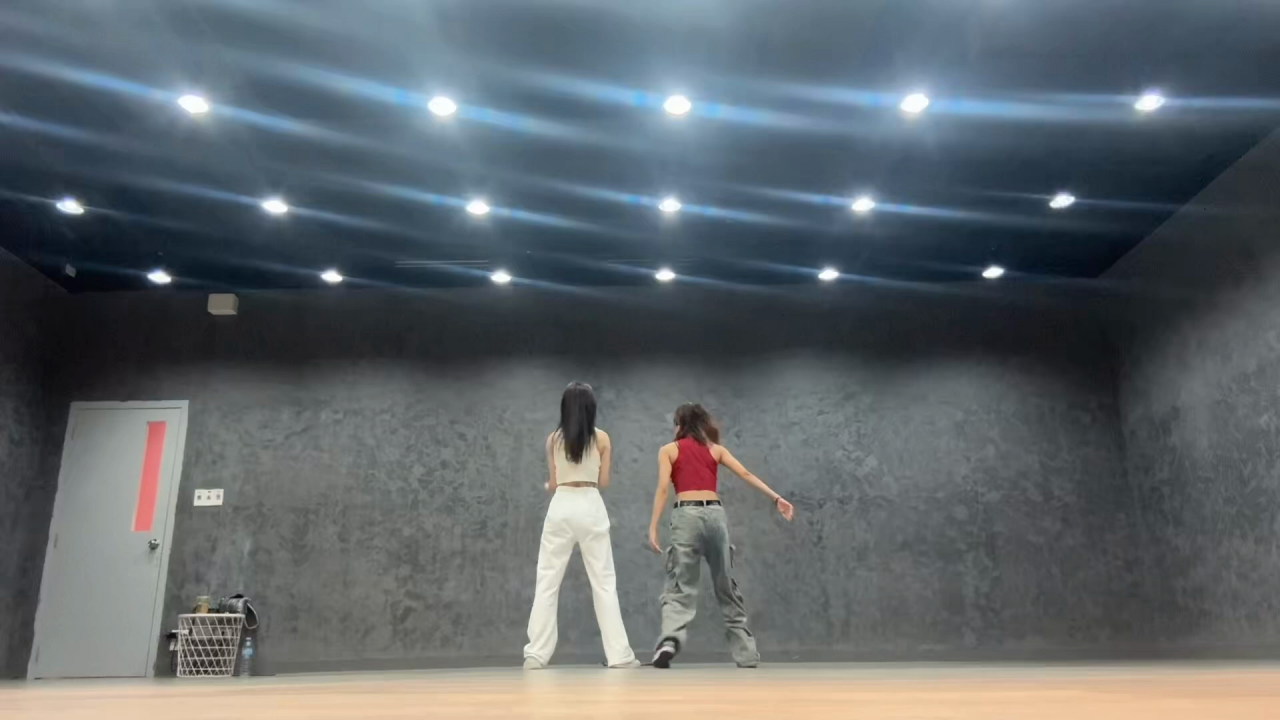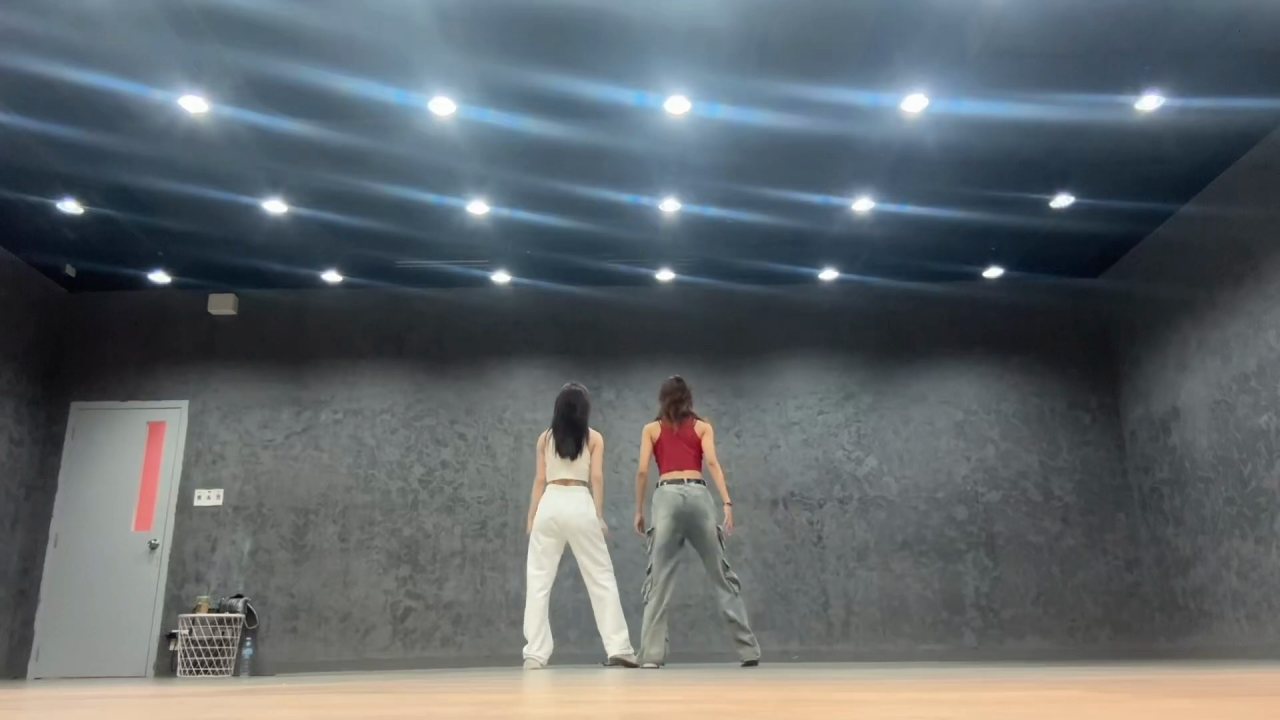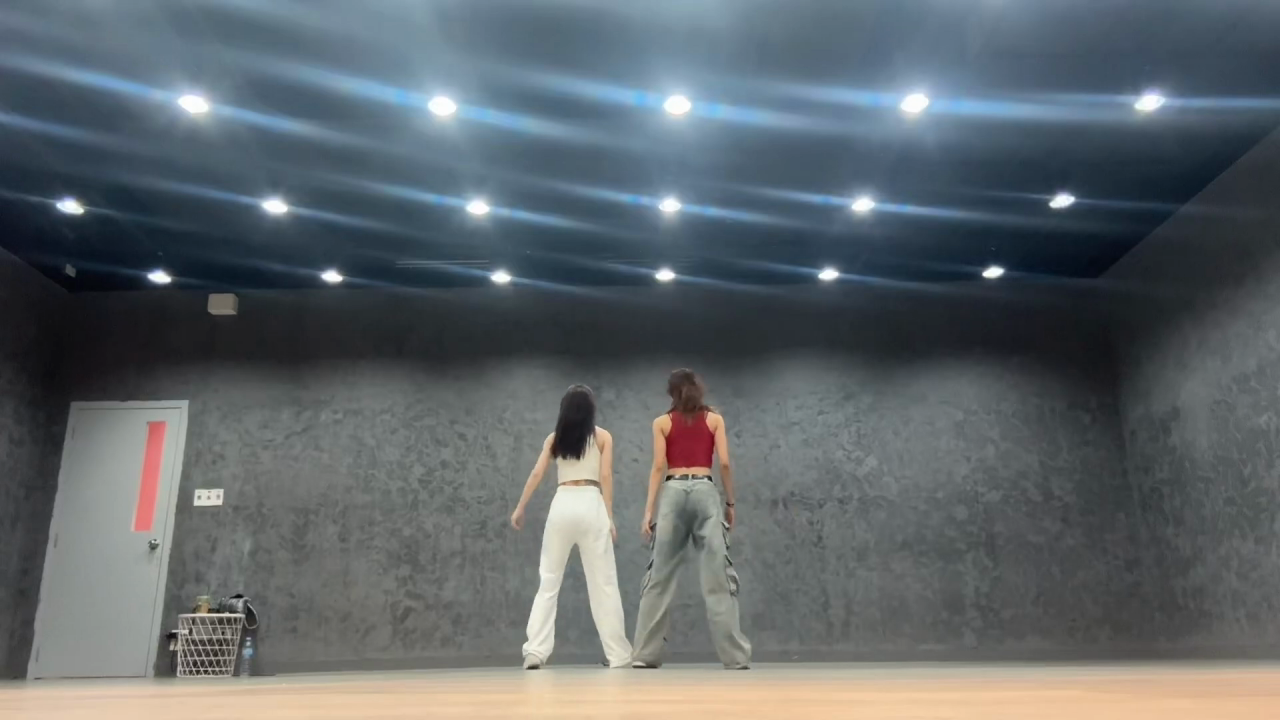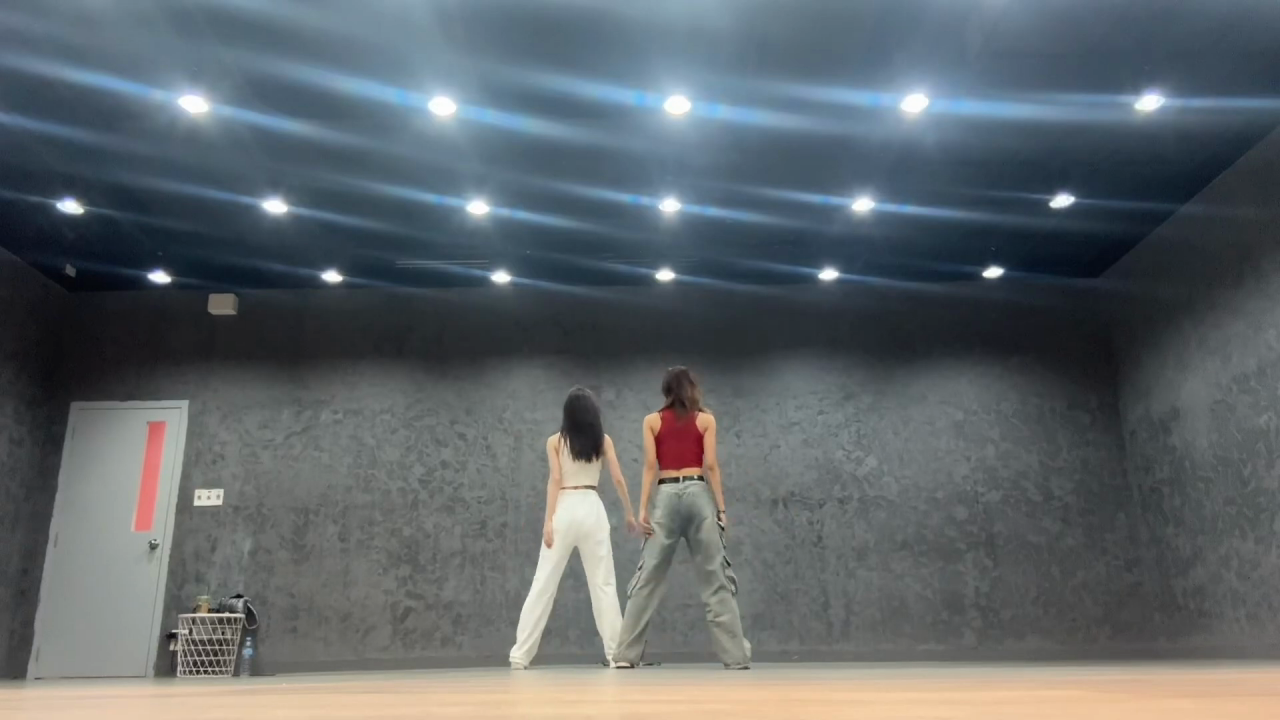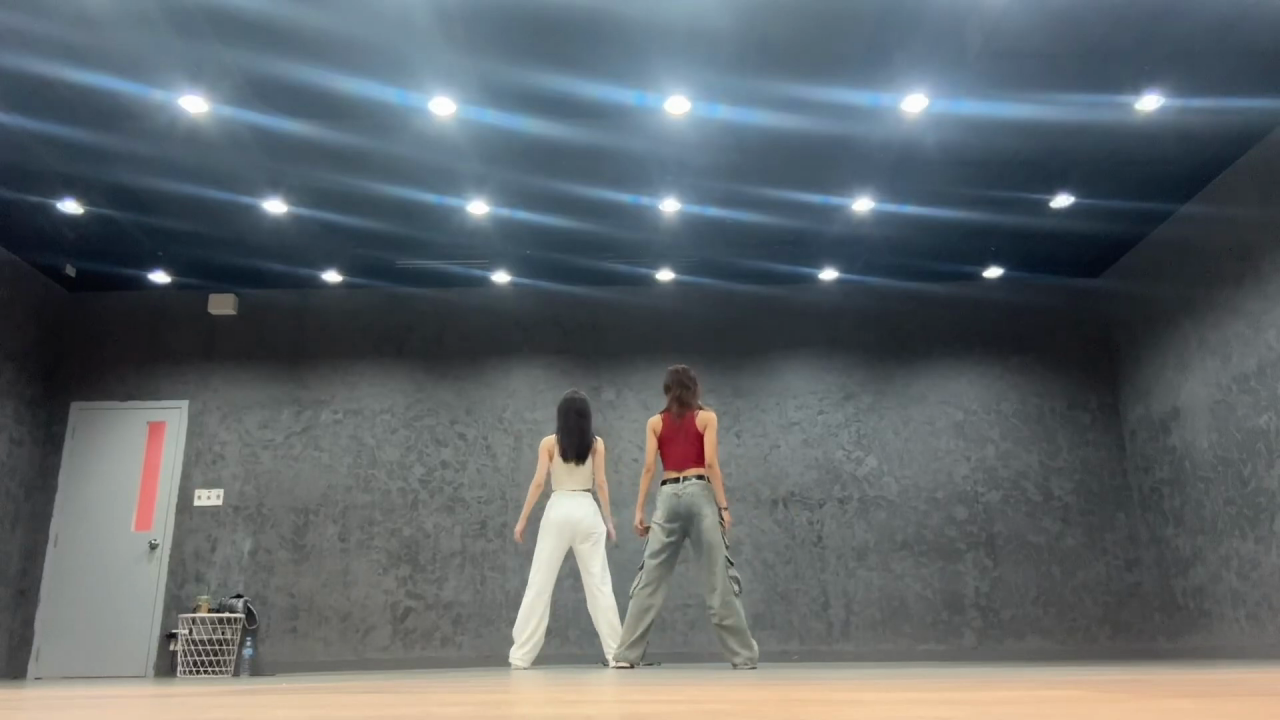
dt=0.3s
person 1, frame 1
left shoulder: (669, 450)
right shoulder: (716, 449)
left elbow: (664, 488)
right elbow: (744, 473)
left wrist: (653, 527)
right wrist: (776, 496)
left hip: (687, 516)
right hip: (715, 515)
left knee: (679, 590)
right knee: (727, 591)
left ankle: (670, 638)
right ankle: (746, 653)
person 1, frame 2
left shoulder: (651, 429)
right shoulder: (702, 426)
left elbow: (643, 471)
right elbow: (712, 462)
left wrist: (639, 511)
right wrist: (727, 503)
left hip: (666, 497)
right hip: (697, 495)
left knee: (659, 578)
right knee: (721, 575)
left ankle: (652, 655)
right ankle: (748, 650)
person 1, frame 3
left shoulder: (663, 423)
right shoulder: (714, 419)
left elbow: (659, 467)
right elbow: (725, 463)
left wrist: (649, 510)
right wrist: (730, 502)
left hip: (673, 494)
right hip: (705, 492)
left knee: (660, 576)
right knee: (717, 576)
left ankle: (645, 654)
right ankle: (735, 656)
person 1, frame 4
left shoulder: (652, 421)
right shoulder: (706, 420)
left elbow: (650, 466)
right elbow: (711, 466)
left wrist: (643, 508)
right wrist: (721, 508)
left hip: (666, 496)
right hip: (698, 494)
left knee: (647, 577)
right knee: (716, 577)
left ankle: (626, 655)
right ankle: (735, 655)
person 1, frame 5
left shoulder: (655, 422)
right shoulder: (707, 417)
left elbow: (649, 468)
right elbow: (711, 464)
left wrist: (639, 510)
right wrist: (724, 506)
left hip: (668, 497)
right hip: (700, 494)
left knee: (650, 577)
right knee: (719, 577)
left ankle: (627, 654)
right ankle: (743, 655)
person 2, frame 1
left shoulder: (554, 438)
right shoulder: (601, 438)
left elbow: (553, 482)
right elbow: (604, 481)
left hip: (561, 506)
right hip: (591, 507)
left knee: (547, 582)
right knee: (603, 582)
left ankle: (536, 654)
right ankle: (619, 654)
person 2, frame 2
left shoulder: (545, 438)
right shoulder: (594, 438)
left elbow: (540, 480)
right elbow: (596, 478)
left wrist: (531, 517)
right wrist: (599, 516)
left hip: (550, 504)
right hip: (579, 504)
left knee: (539, 582)
right knee: (601, 578)
left ankle: (535, 654)
right ankle: (618, 647)
person 2, frame 3
left shoulder: (555, 438)
right shoulder: (602, 436)
left elbow: (537, 474)
right elbow: (605, 477)
left wrist: (519, 508)
right wrist: (608, 517)
left hip: (562, 505)
right hip: (590, 504)
left knee: (549, 582)
right knee: (603, 582)
left ankle: (536, 649)
right ankle: (619, 655)
person 2, frame 4
left shoulder: (555, 441)
right shoulder: (604, 440)
left elbow: (555, 480)
right elbow: (618, 479)
left wrist: (548, 520)
right wrist: (630, 514)
left hip: (563, 509)
right hip: (591, 509)
left knee: (543, 584)
right knee: (603, 584)
left ankle: (520, 655)
right ankle: (617, 654)
person 2, frame 5
left shoulder: (549, 443)
right shoulder: (596, 443)
left elbow: (539, 482)
right elbow: (601, 484)
left wrist: (522, 520)
right wrist: (608, 520)
left hip: (558, 511)
right hip: (587, 511)
left knee: (540, 584)
right knee: (599, 584)
left ankle: (521, 656)
right ankle: (617, 653)
